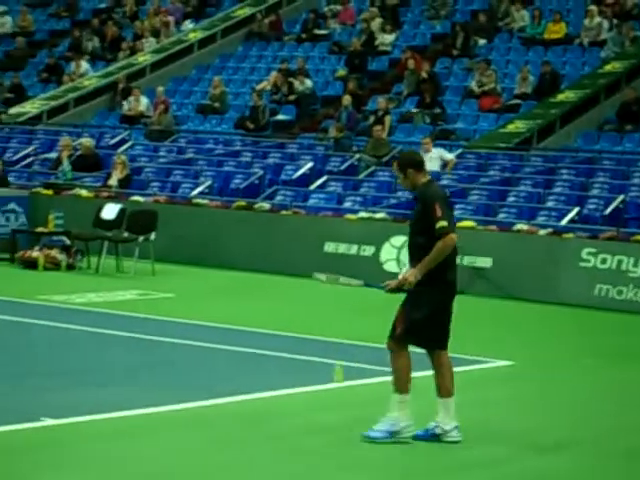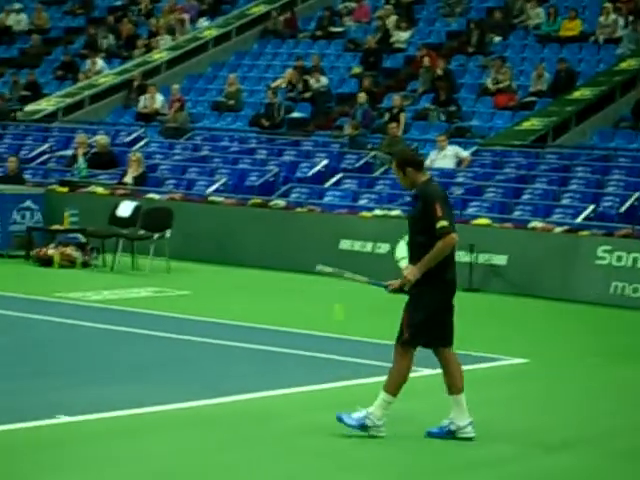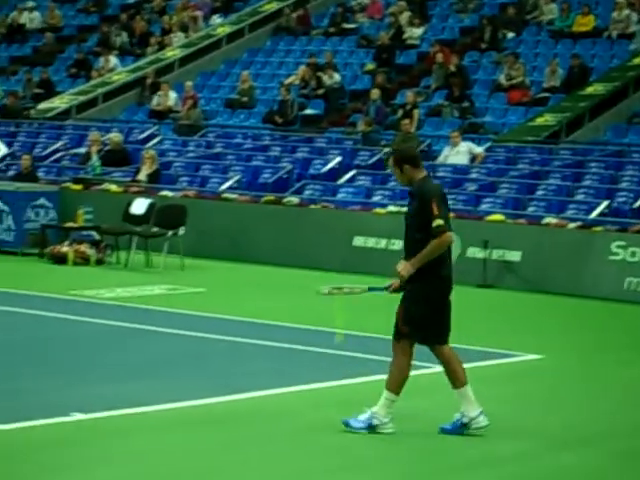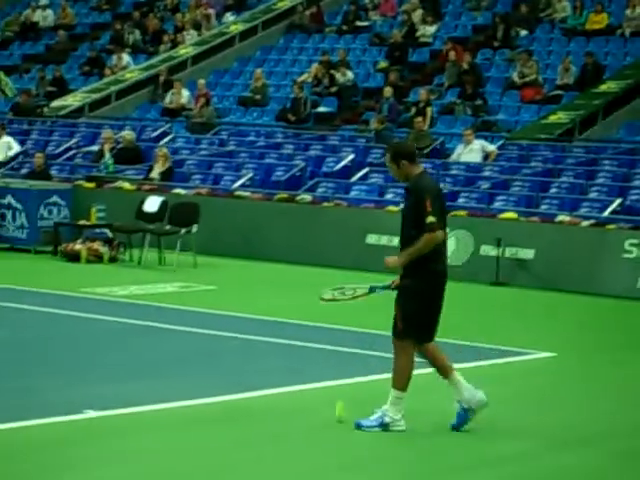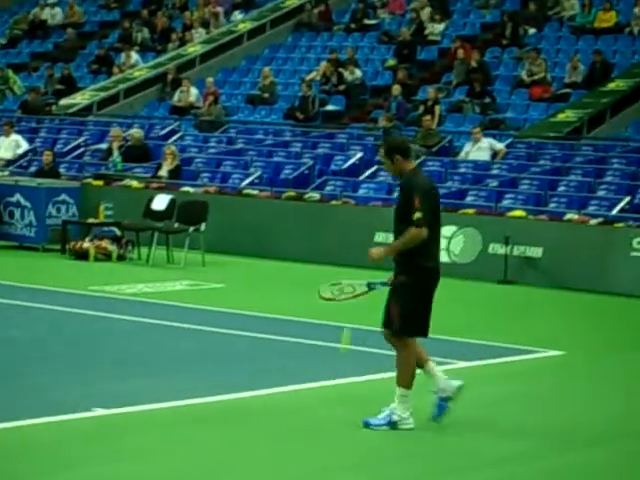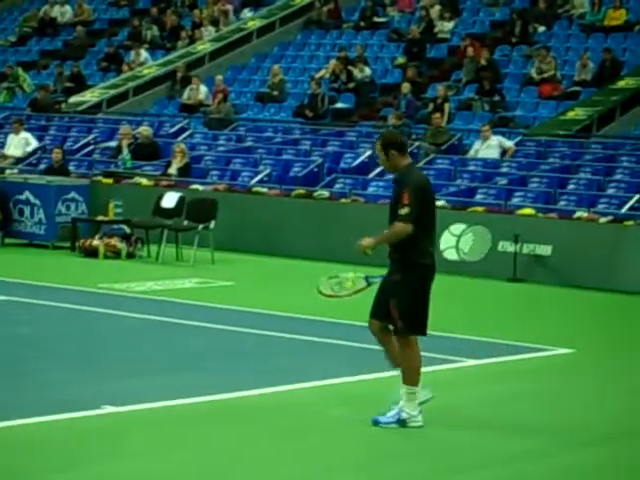
dt=0.1s
person 1, frame 1
left shoulder: (432, 197)
right shoulder: (429, 196)
left elbow: (448, 239)
left wrist: (418, 272)
right wrist: (405, 278)
left hip: (431, 286)
right hip: (439, 285)
left knee: (397, 344)
right knee: (437, 350)
left ankle: (399, 420)
right ankle: (447, 424)
person 1, frame 2
left shoulder: (433, 196)
right shoulder: (425, 195)
left elbow: (450, 239)
left wrist: (418, 270)
right wrist: (405, 278)
left hip: (432, 286)
right hip: (436, 285)
left knee: (404, 348)
right knee: (442, 349)
left ankle: (375, 417)
right ankle: (461, 422)
person 1, frame 3
left shoulder: (429, 193)
right shoulder: (422, 192)
left elbow: (444, 238)
left wrist: (412, 265)
right wrist: (407, 277)
left hip: (428, 282)
right hip: (430, 281)
left knee: (402, 344)
right knee: (439, 345)
left ankle: (382, 416)
right ankle: (472, 413)
person 1, frame 4
left shoulder: (425, 189)
right shoulder: (418, 187)
left elbow: (435, 235)
left wrist: (402, 258)
right wrist: (405, 272)
left hip: (422, 278)
right hip: (420, 276)
left knee: (402, 341)
right knee: (419, 341)
left ankle: (393, 413)
right ankle: (468, 395)
person 1, frame 5
left shoulder: (417, 186)
right shoulder: (413, 183)
left elbow: (419, 231)
left wrist: (386, 250)
right wrist: (399, 268)
left hip: (416, 273)
right hip: (413, 271)
left knee: (401, 337)
right knee: (394, 334)
left ankle: (401, 412)
right ankle: (443, 383)
person 1, frame 6
left shoulder: (411, 181)
right shoulder: (409, 178)
left elbow: (404, 227)
left wrist: (375, 241)
left hip: (412, 269)
right hip: (403, 268)
left knee: (406, 336)
right knee: (378, 325)
left ankle: (410, 409)
right ankle: (415, 392)
